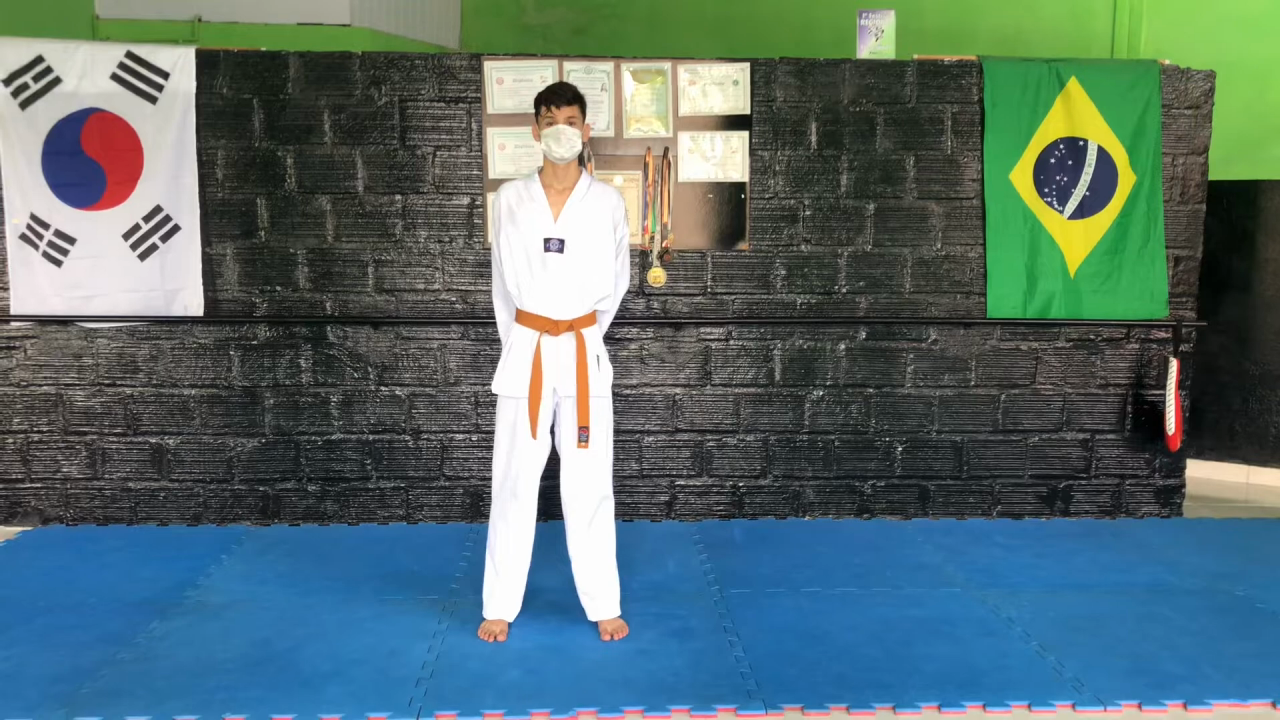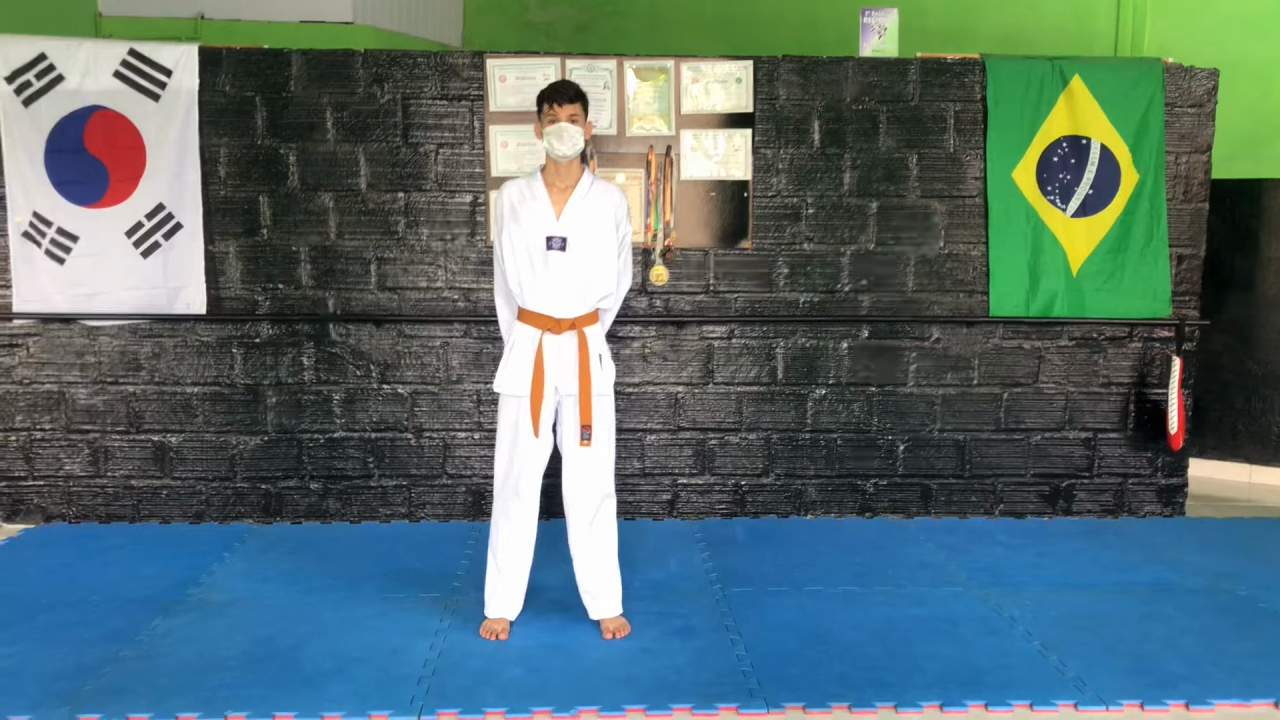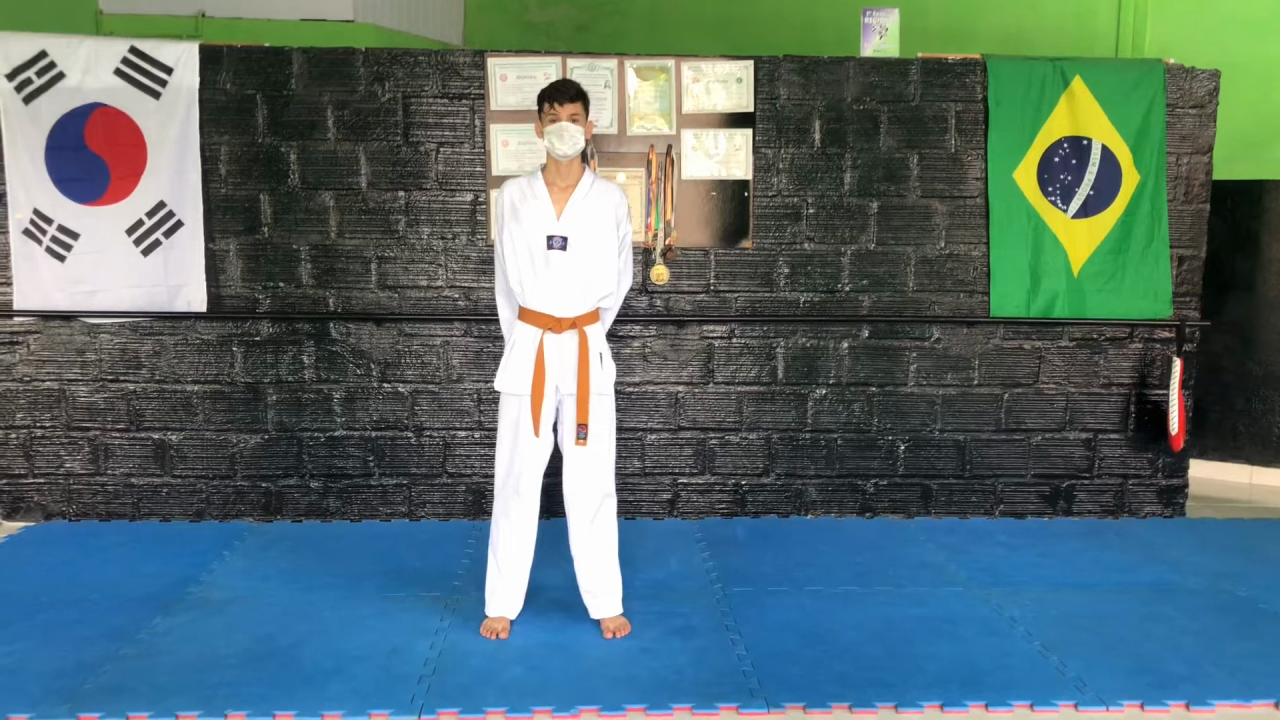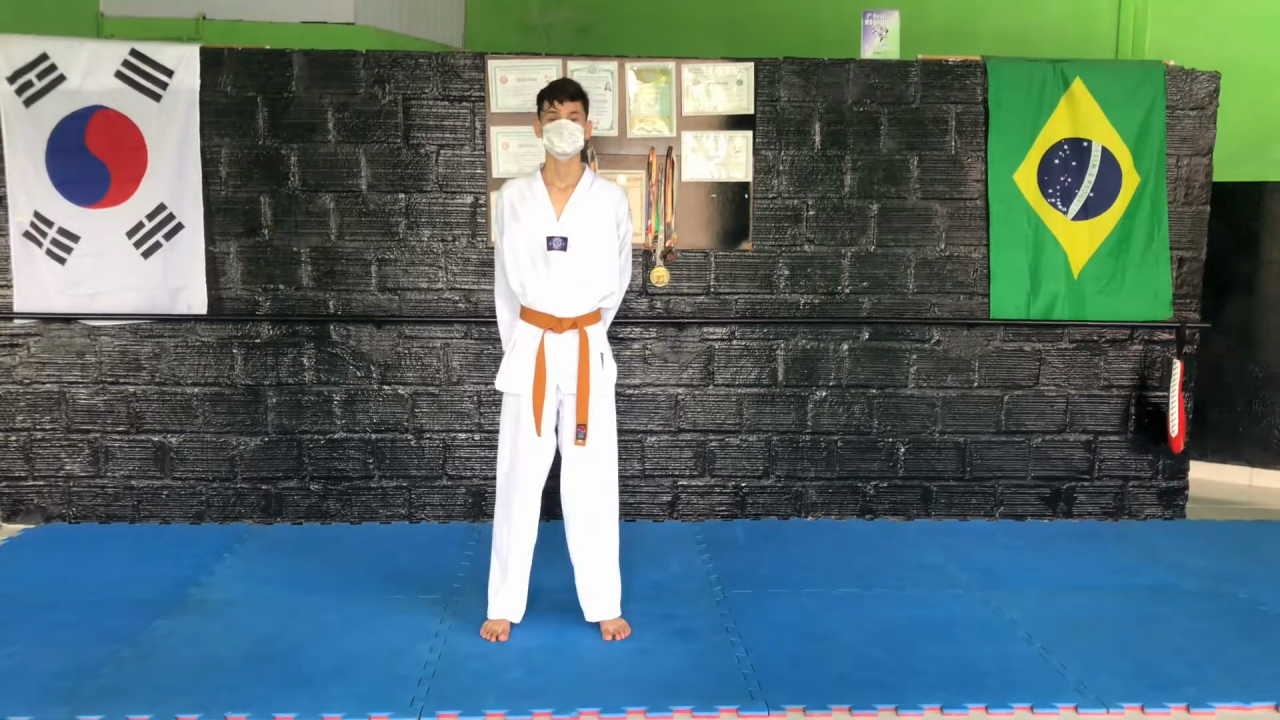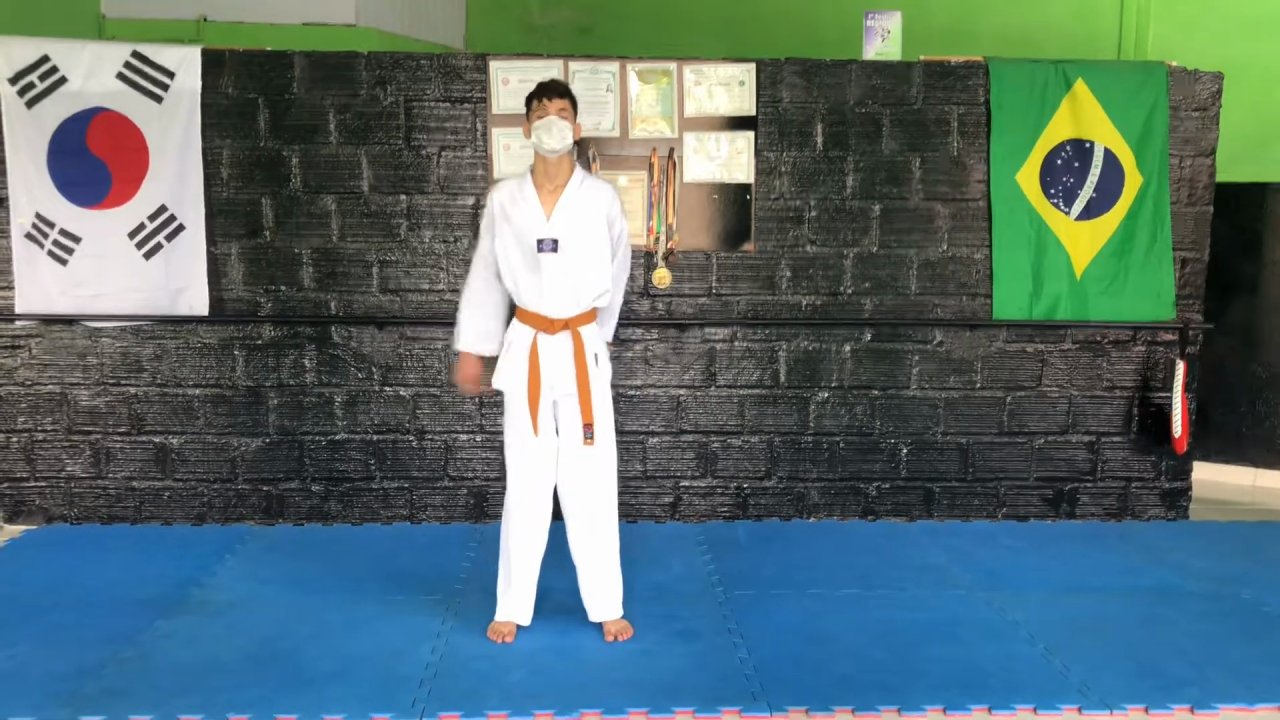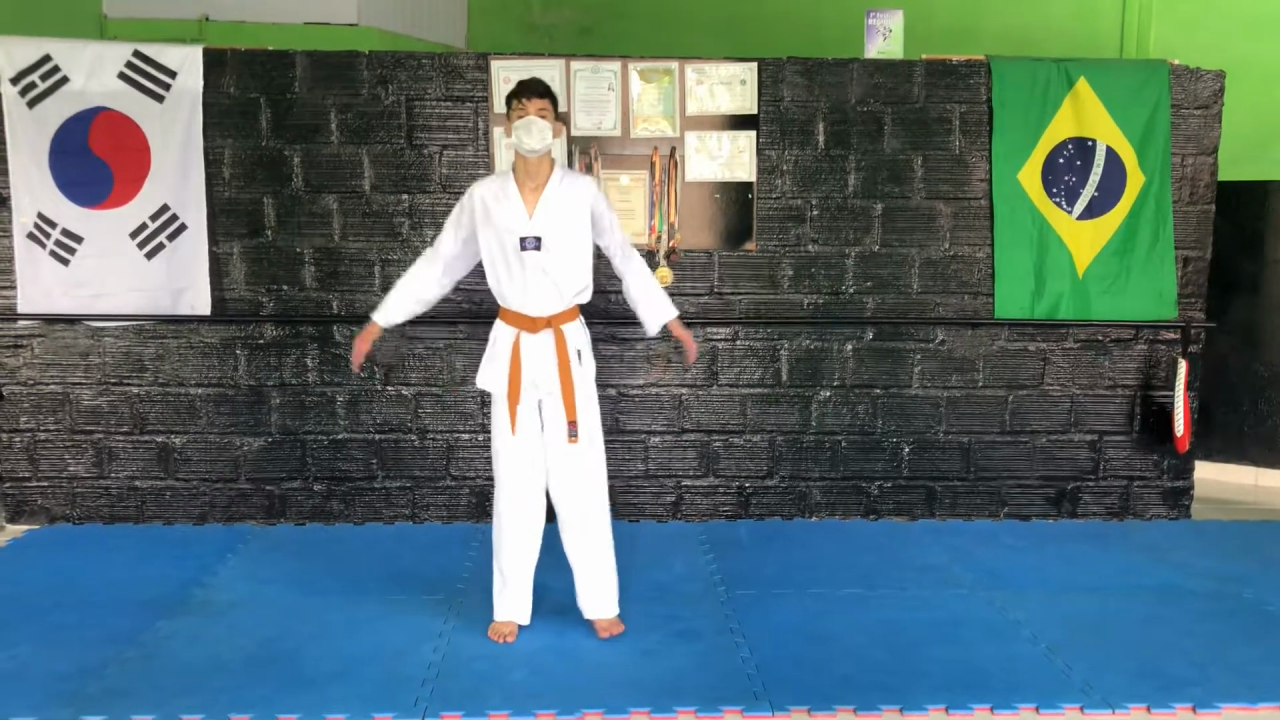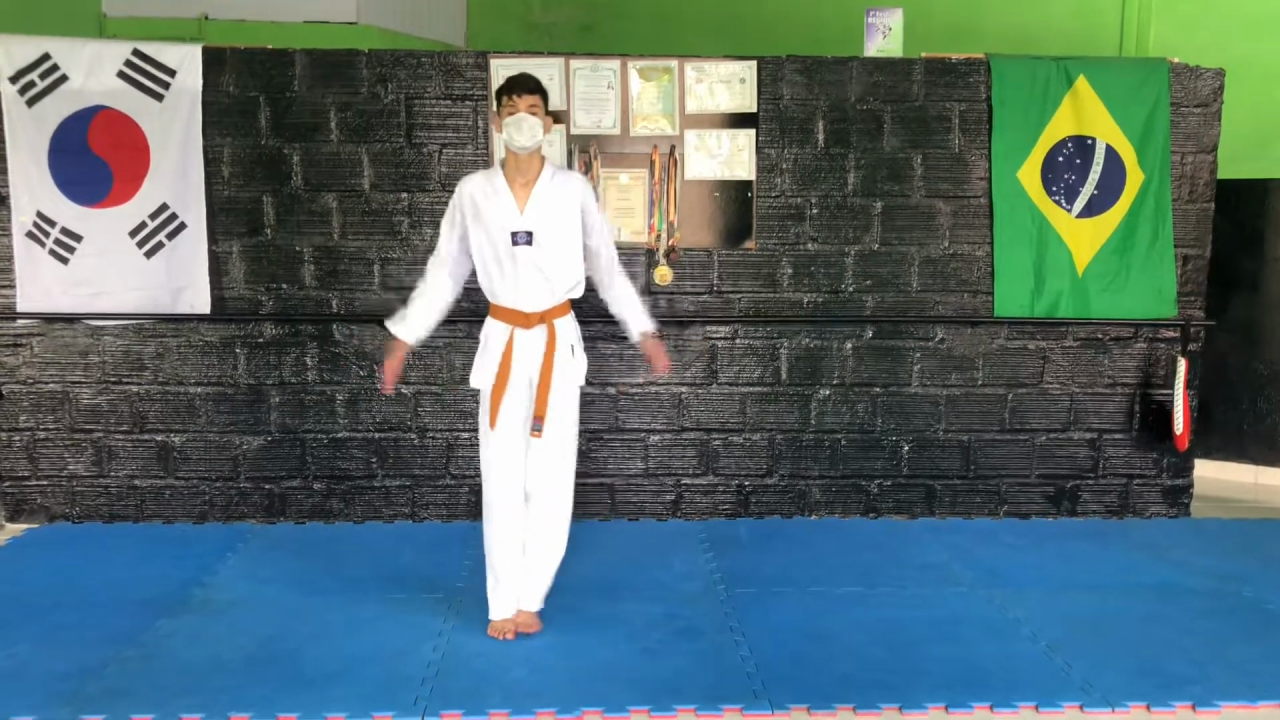
dt=0.2s
person 1, frame 1
left shoulder: (607, 201)
right shoulder: (511, 198)
left elbow: (617, 281)
right elbow: (503, 282)
left wrist: (580, 336)
right wrist: (523, 341)
left hip: (584, 352)
right hip: (527, 351)
left knee: (589, 482)
right knee: (514, 481)
left ankle: (603, 604)
right ankle: (501, 605)
person 1, frame 2
left shoulder: (609, 199)
right shoulder: (512, 197)
left elbow: (619, 280)
right elbow: (504, 281)
left wrist: (583, 334)
right wrist: (523, 340)
left hip: (585, 350)
right hip: (528, 349)
left knee: (591, 481)
right knee: (516, 480)
left ankle: (604, 603)
right ankle: (502, 603)
person 1, frame 3
left shoulder: (610, 199)
right shoulder: (513, 196)
left elbow: (619, 279)
right elbow: (506, 281)
left wrist: (582, 334)
right wrist: (525, 340)
left hip: (586, 349)
right hip: (529, 349)
left knee: (592, 481)
right knee: (516, 480)
left ankle: (605, 602)
right ankle: (502, 603)
person 1, frame 4
left shoulder: (610, 198)
right shoulder: (513, 196)
left elbow: (618, 279)
right elbow: (505, 282)
left wrist: (580, 334)
right wrist: (522, 343)
left hip: (586, 349)
right hip: (530, 349)
left knee: (593, 483)
right knee: (519, 481)
left ankle: (603, 605)
right ankle: (504, 605)
person 1, frame 5
left shoulder: (602, 196)
right shoulder: (504, 198)
left elbow: (616, 271)
right elbow: (484, 278)
right wrist: (472, 348)
left hip: (582, 348)
right hip: (527, 348)
left knee: (593, 482)
right knee: (528, 483)
left ankle: (606, 606)
right ankle: (511, 607)
person 1, frame 6
left shoulder: (583, 193)
right shoulder: (483, 196)
left elbow: (624, 256)
right elbow: (439, 261)
left wrist: (666, 319)
right wrist: (381, 321)
left hip: (566, 345)
right hip: (511, 346)
left knee: (580, 479)
right knee: (514, 483)
left ankle: (601, 604)
right ankle: (510, 606)
person 1, frame 7
left shoulder: (573, 189)
right shoulder: (472, 192)
left elbow: (604, 261)
right elbow: (445, 267)
left wrist: (641, 329)
right wrist: (404, 337)
left hip: (557, 340)
right hip: (502, 342)
left knee: (550, 478)
right knee: (501, 478)
left ankle: (530, 598)
right ankle: (504, 601)
